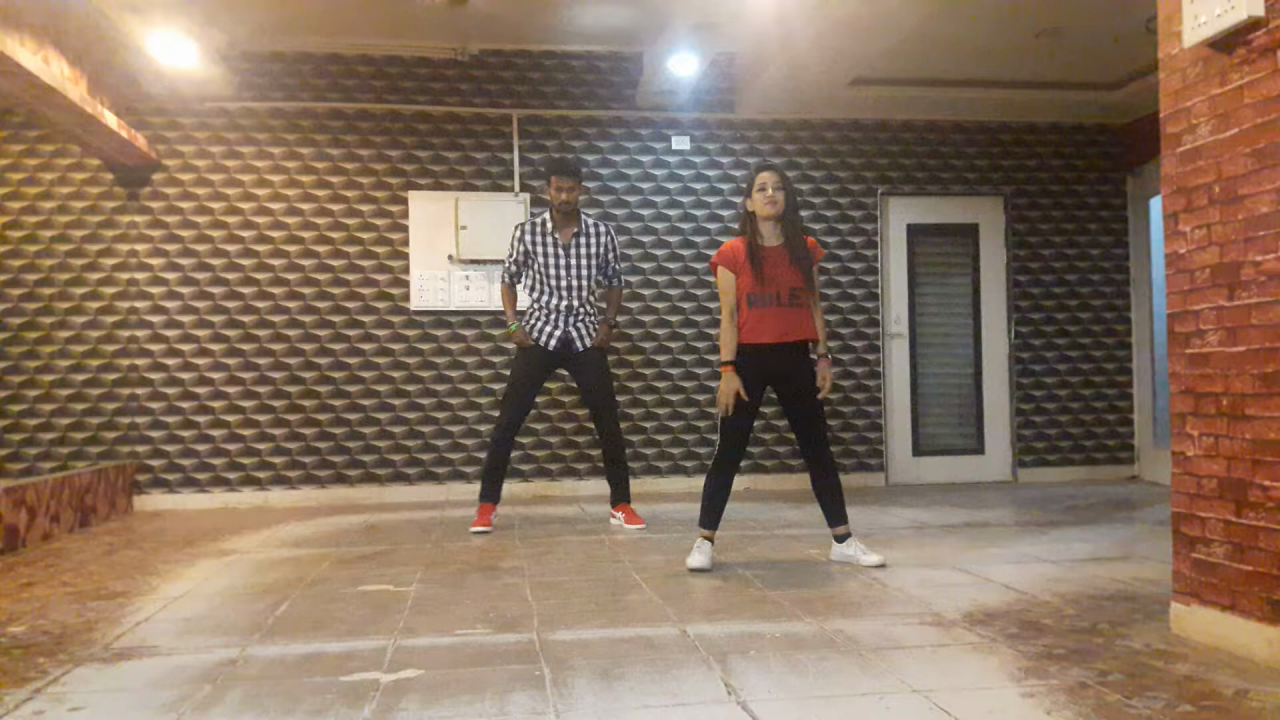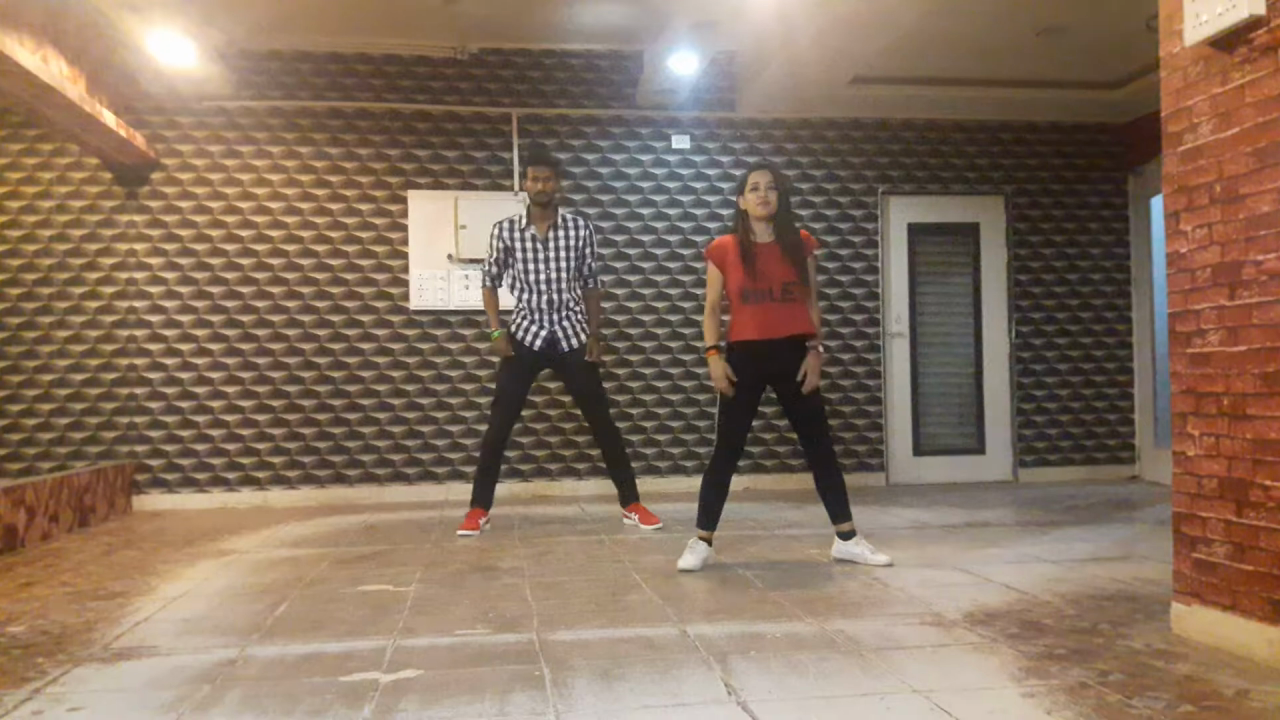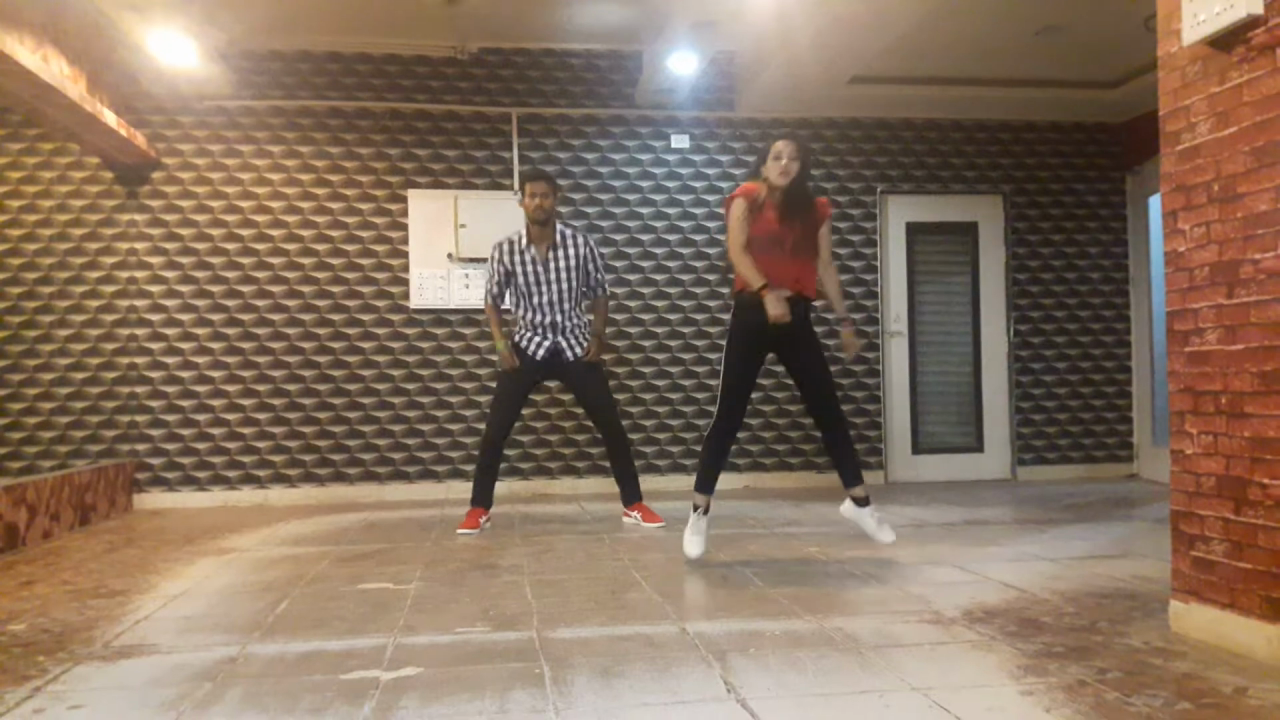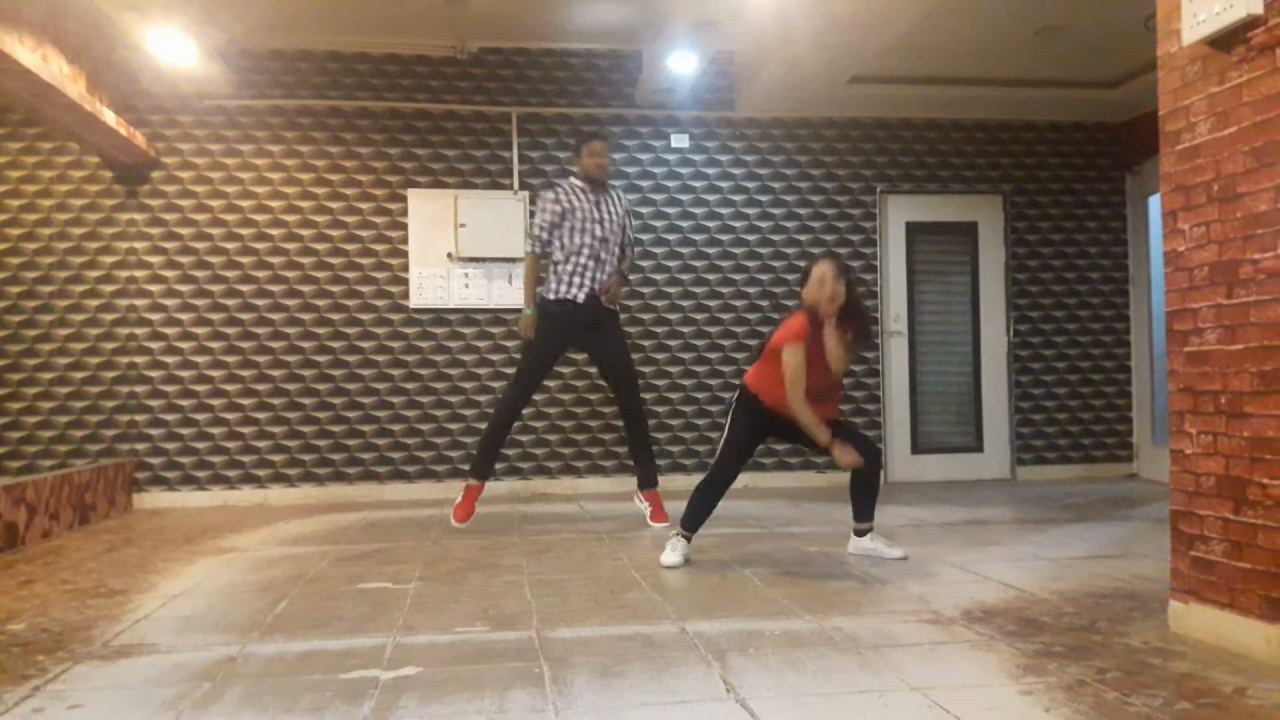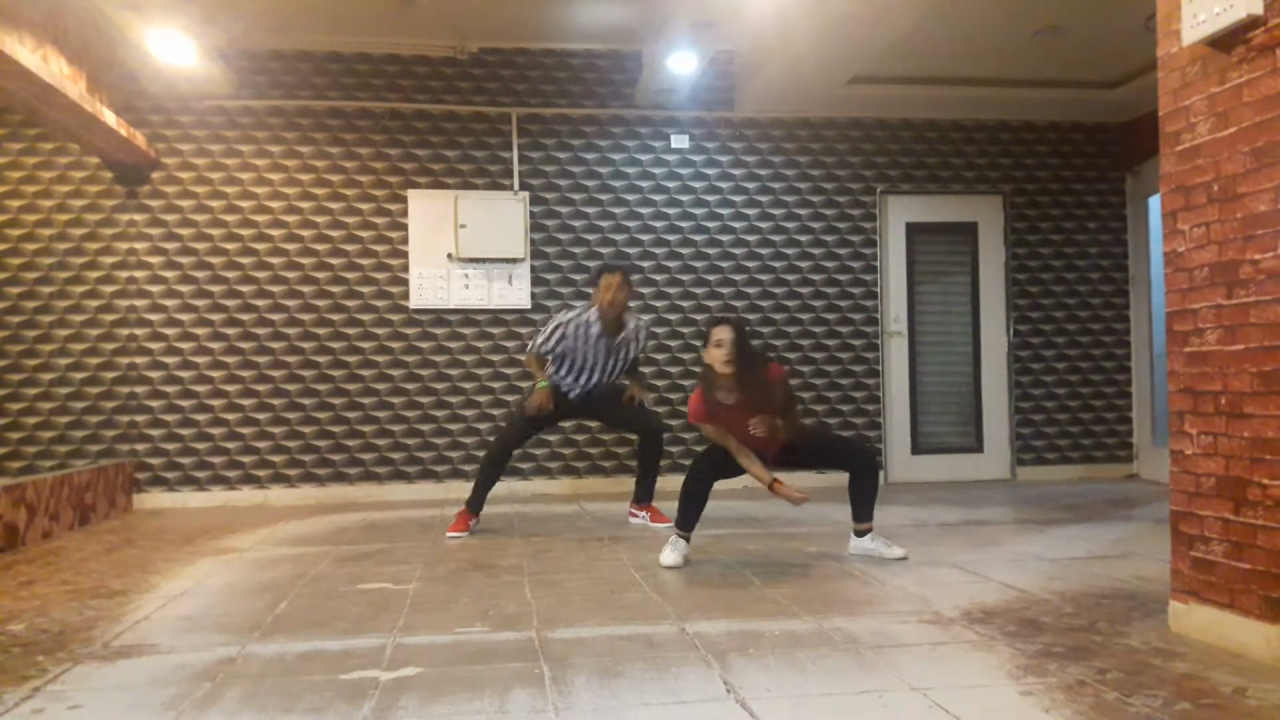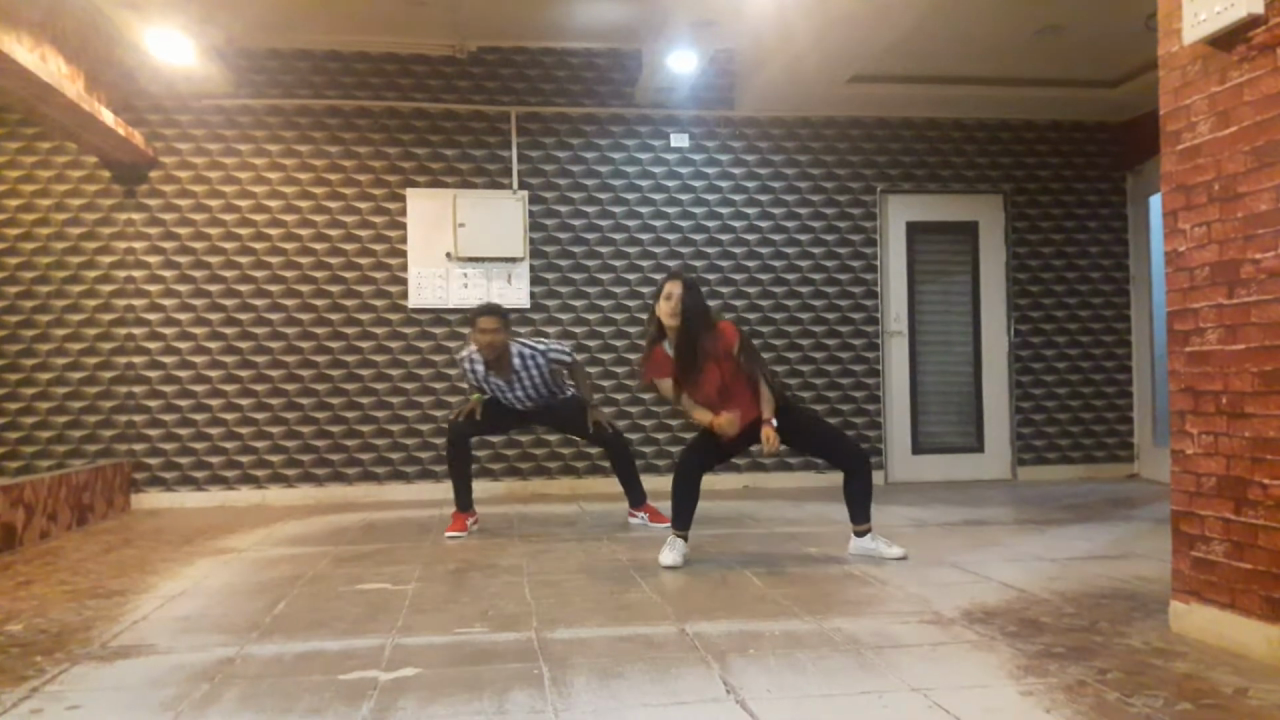
dt=0.4s
person 1, frame 1
left shoulder: (805, 248)
right shoulder: (731, 254)
left elbow: (814, 307)
right elbow: (729, 315)
left wrist: (824, 357)
right wrist: (727, 369)
left hip: (795, 358)
right hip: (749, 359)
left knee: (817, 449)
right knee: (730, 452)
left ankle: (843, 540)
right ankle: (705, 541)
person 1, frame 2
left shoulder: (801, 244)
right shoulder: (723, 250)
left elbow: (811, 303)
right elbow: (712, 310)
left wrist: (816, 350)
right wrist: (713, 353)
left hip: (793, 354)
right hip: (744, 356)
left knee: (819, 446)
right knee: (726, 452)
left ankle: (847, 539)
right ankle: (702, 542)
person 1, frame 3
left shoulder: (815, 209)
right shoulder: (747, 197)
left elbow: (825, 269)
right elbow: (737, 252)
left wrist: (844, 320)
right wrist: (765, 291)
left hip: (797, 316)
right hip: (752, 312)
left knee: (827, 410)
right knee: (729, 415)
left ankle: (858, 501)
right ankle: (700, 513)
person 1, frame 4
left shoulder: (844, 323)
right shoulder: (798, 331)
left elbow: (838, 367)
right elbow: (796, 401)
left wrist: (831, 318)
right wrist: (832, 443)
left hip: (808, 411)
right hip: (758, 408)
left knee: (868, 456)
right knee: (726, 470)
left ankle: (863, 536)
right ankle: (681, 539)
person 1, frame 5
left shoulder: (767, 375)
right shoulder: (700, 405)
left elbow: (789, 425)
right elbow: (739, 452)
left wrist: (775, 427)
right wrist: (773, 485)
left hip: (782, 442)
right hip: (739, 451)
left knee: (863, 457)
right knee: (702, 470)
left ankle: (863, 537)
right ankle: (680, 540)
person 1, frame 6
left shoulder: (723, 335)
right shoulder: (659, 362)
left elbow: (759, 376)
right elbow: (692, 407)
left wrist: (768, 423)
right wrist: (716, 422)
left hip: (773, 412)
right hip: (726, 425)
left knee: (855, 458)
right knee: (688, 464)
left ankle: (863, 537)
right ankle: (678, 540)
person 2, frame 1
left shoulder: (602, 233)
right shoulder: (527, 231)
left elbow: (614, 281)
right elbow: (509, 279)
left wrist: (609, 322)
right wrist: (514, 324)
left hip: (585, 336)
right hip: (540, 335)
left knee: (608, 419)
right knee: (510, 418)
left ankle: (620, 504)
right ankle: (488, 503)
person 2, frame 2
left shoulder: (580, 228)
right shoulder: (505, 230)
left elbow: (591, 284)
right elbow: (490, 282)
left wrist: (595, 334)
right wrist: (496, 330)
left hip: (572, 337)
right hip: (525, 337)
left knee: (601, 420)
right knee: (500, 423)
left ankle: (631, 503)
right ankle: (479, 509)
person 2, frame 3
left shoulder: (579, 244)
right shoulder: (506, 250)
left elbow: (599, 291)
right elbow: (493, 300)
left wrist: (597, 338)
right wrist: (502, 344)
left hip: (575, 350)
right hip: (528, 349)
left knee: (610, 424)
right knee: (497, 426)
left ankle: (633, 504)
right ankle: (479, 507)
person 2, frame 4
left shoulder: (620, 202)
right shoulder: (558, 196)
right elbow: (535, 252)
left wrist: (618, 279)
right wrist: (529, 308)
left hip: (602, 311)
right hip: (561, 307)
left knee: (630, 397)
right knee: (521, 389)
left ankle: (648, 491)
right ankle: (476, 480)
person 2, frame 5
left shoulder: (636, 330)
right shoulder: (570, 323)
right elbow: (536, 353)
left wrist: (635, 383)
right wrist: (542, 384)
left hip: (599, 394)
right hip: (558, 393)
left knee: (652, 427)
right knee: (507, 440)
left ankle: (641, 506)
right ankle: (470, 511)
person 2, frame 6
left shoulder: (535, 351)
right shoulder: (467, 361)
left elbow: (574, 365)
left wrist: (590, 407)
right wrist: (478, 398)
left hip: (557, 403)
right hip: (511, 408)
left knee: (613, 438)
right knee: (458, 431)
left ankle: (639, 506)
right ankle: (464, 512)
